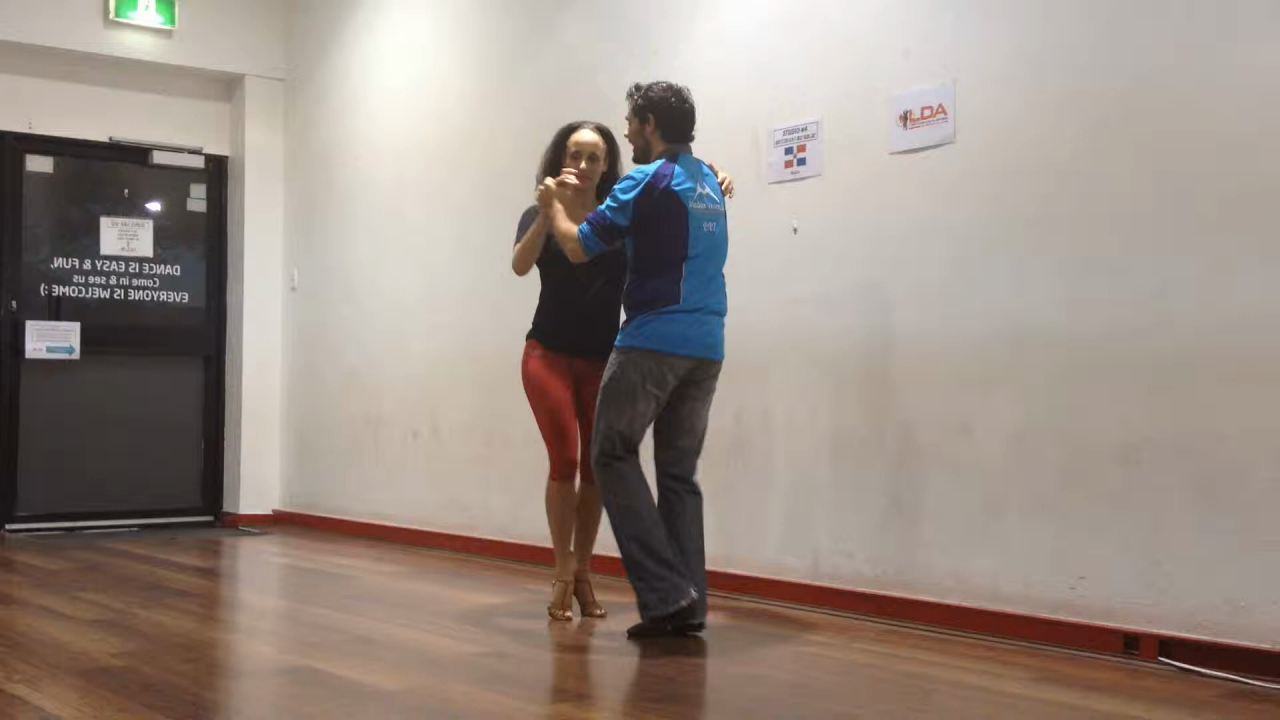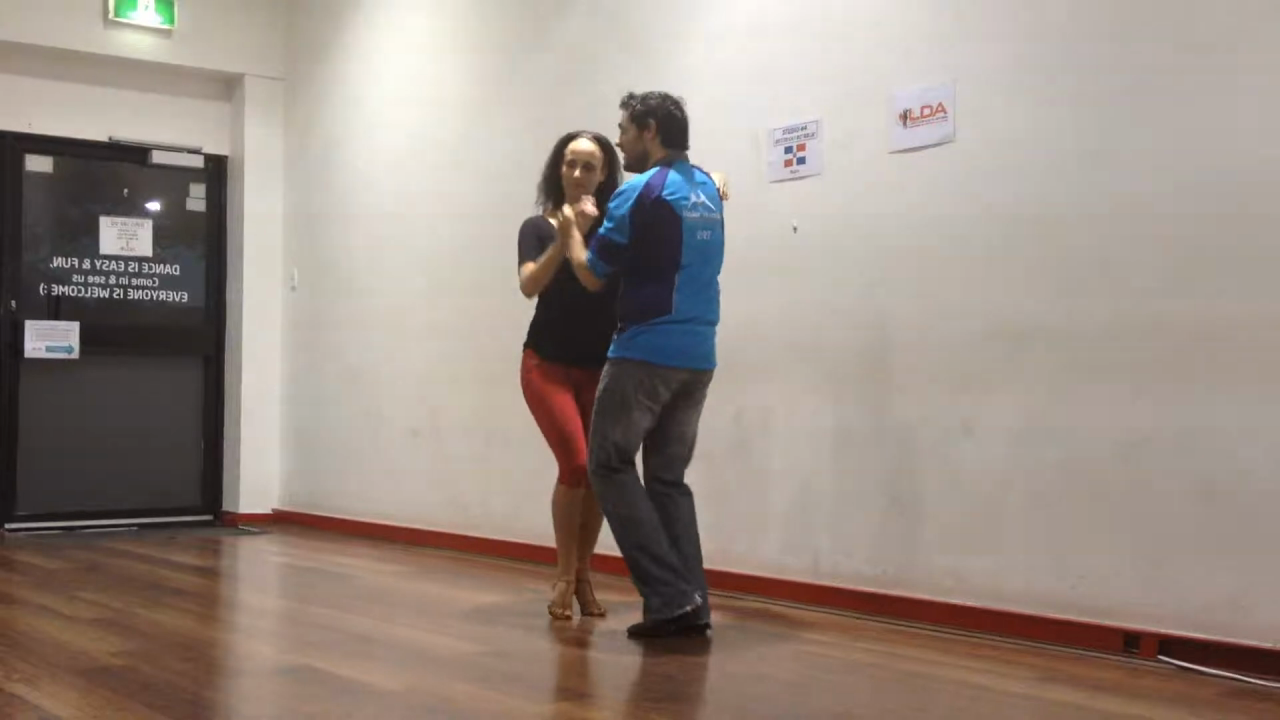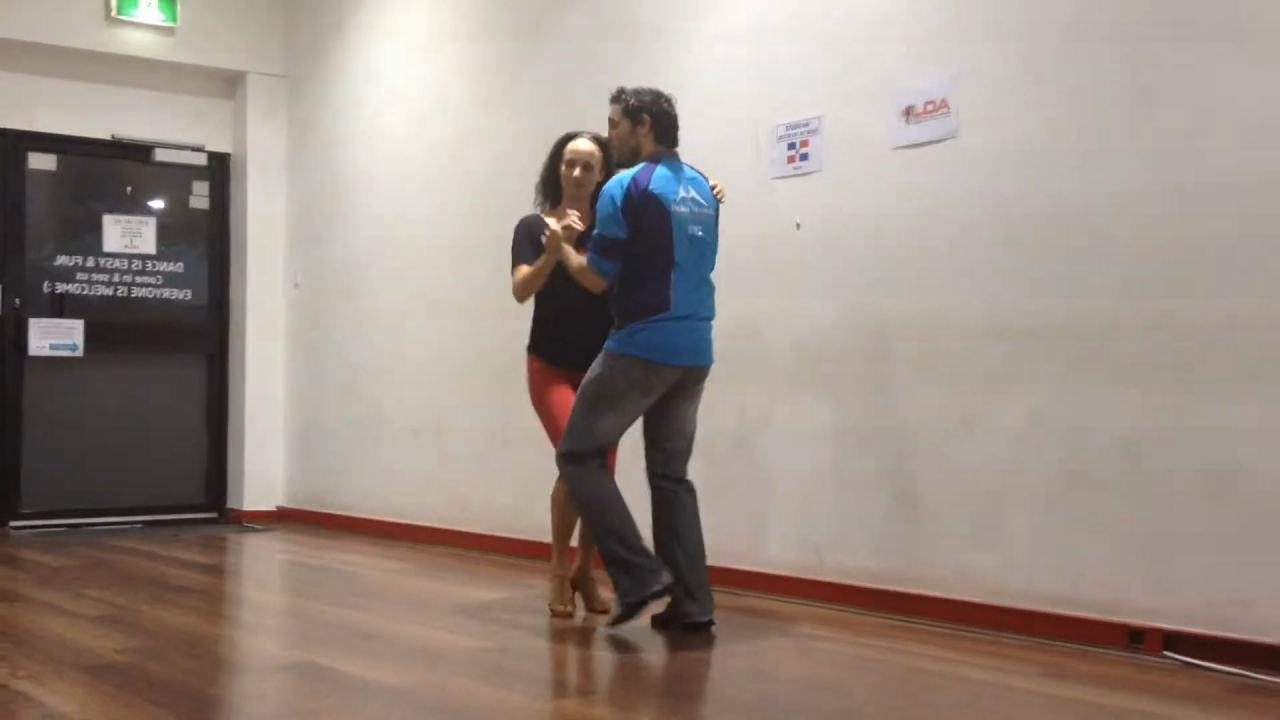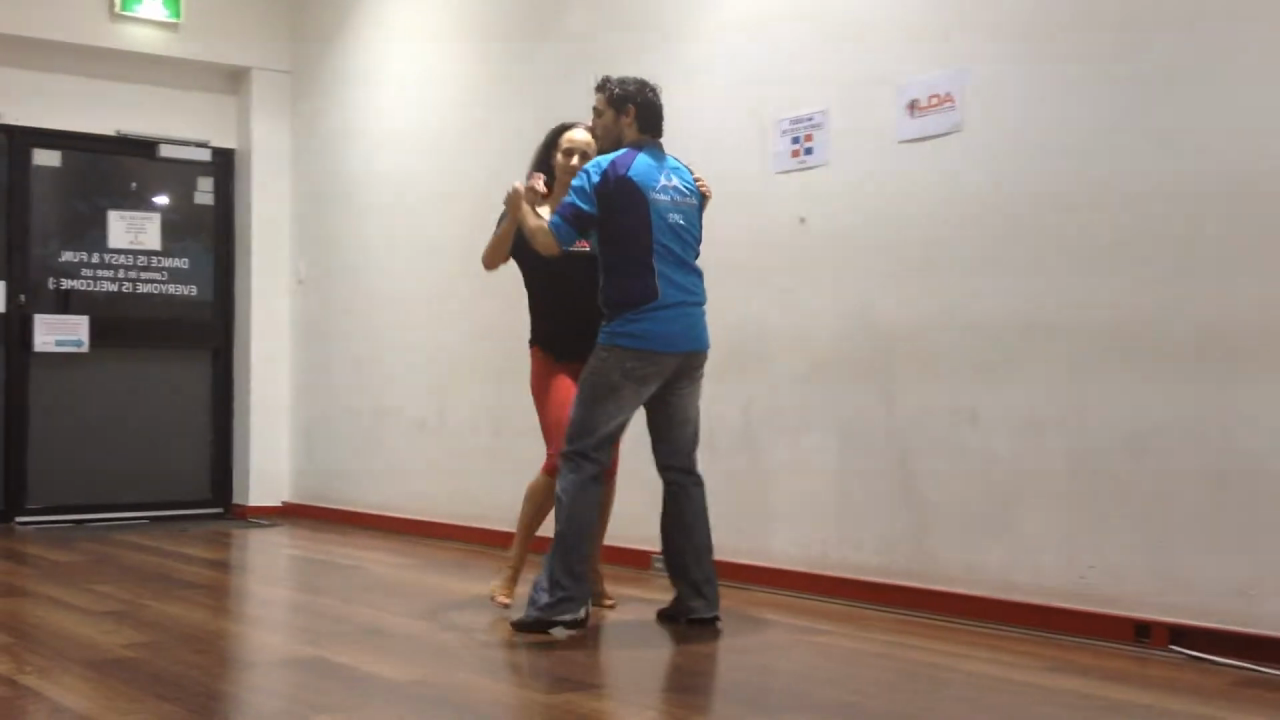
dt=0.2s
person 1, frame 1
left shoulder: (647, 181)
right shoulder: (708, 181)
left elbow: (578, 247)
left wrist: (555, 202)
left hip: (653, 342)
right hip: (706, 346)
left knee: (614, 459)
right knee: (679, 474)
left ankle: (664, 593)
right ankle: (687, 600)
person 1, frame 2
left shoulder: (639, 192)
right shoulder: (707, 189)
left elbow: (594, 276)
left wrist: (573, 234)
right wrist: (601, 223)
left hip: (645, 351)
right hip: (698, 354)
left knee: (612, 471)
right knee: (667, 479)
left ankle: (671, 597)
right ankle: (688, 605)
person 1, frame 3
left shoulder: (626, 188)
right shoulder: (700, 185)
left elbow: (597, 278)
left wrist: (568, 249)
left hip: (640, 348)
right hip: (693, 349)
left knee: (579, 454)
right knee: (671, 474)
left ankle: (640, 575)
right ankle: (692, 602)
person 1, frame 4
left shoulder: (607, 171)
right shoulder: (684, 177)
left elbow: (550, 241)
left wrist: (522, 207)
left hip: (633, 340)
right hip: (688, 339)
left knee: (582, 461)
right knee: (679, 467)
left ankle: (563, 597)
right ankle: (698, 597)
person 2, frame 1
right shoulder: (538, 216)
right elbow: (520, 265)
right wrist: (548, 211)
left hip: (601, 359)
right hip: (548, 355)
left knee: (595, 464)
right knee: (565, 458)
left ankle: (582, 573)
right ankle: (562, 574)
person 2, frame 2
right shoulder: (537, 228)
right elbow: (530, 286)
right wrist: (564, 240)
left hip: (598, 369)
right hip: (546, 366)
right knee: (576, 463)
left ankle: (583, 574)
right ankle: (564, 575)
person 2, frame 3
right shoulder: (535, 228)
right elbow: (521, 290)
right wrist: (555, 248)
right hip: (550, 366)
left knee: (602, 467)
left ankle: (586, 571)
right ankle: (562, 570)
person 2, frame 4
right shoulder: (527, 217)
right elbow: (490, 260)
right wrist: (519, 211)
right hip: (555, 356)
left knee: (604, 464)
right knee: (560, 459)
left ankle: (591, 569)
right ankle: (512, 565)
